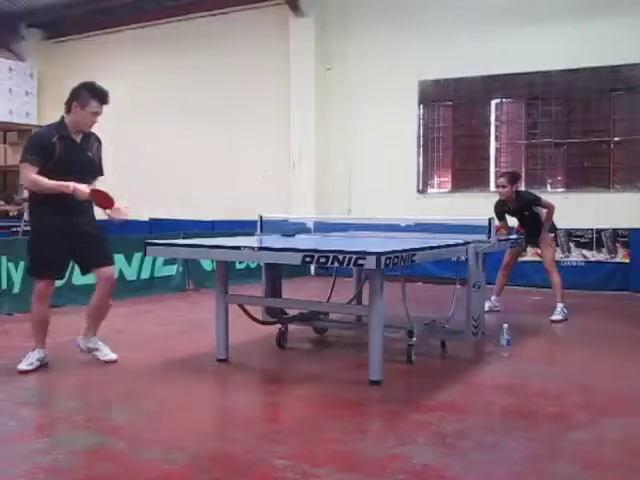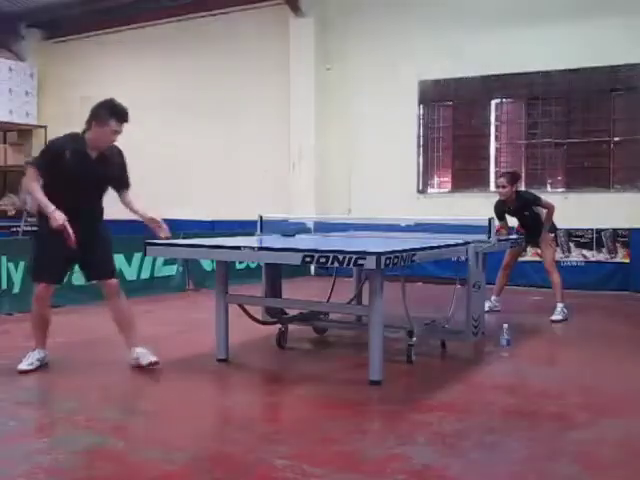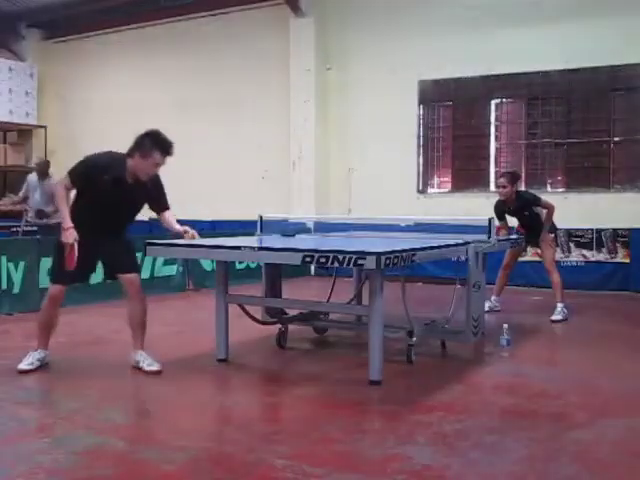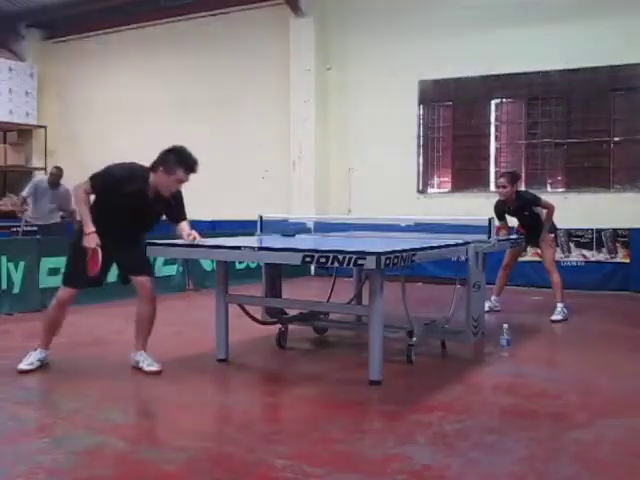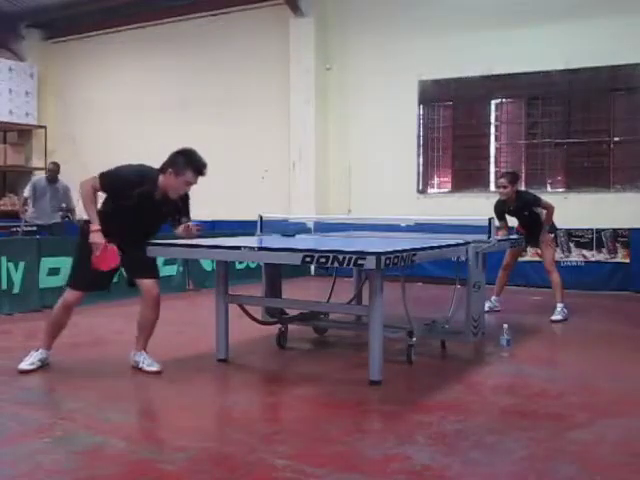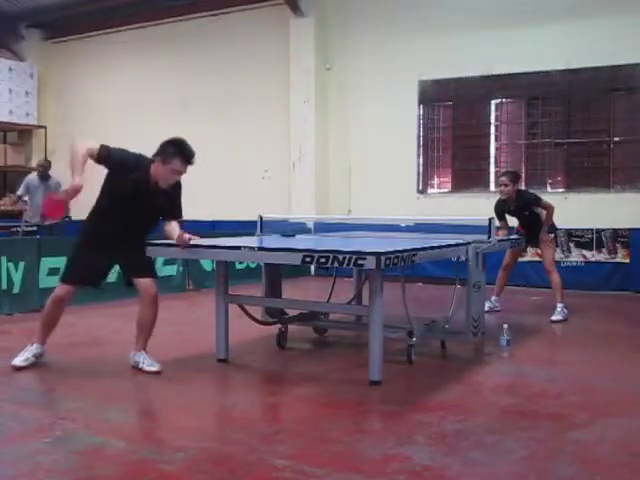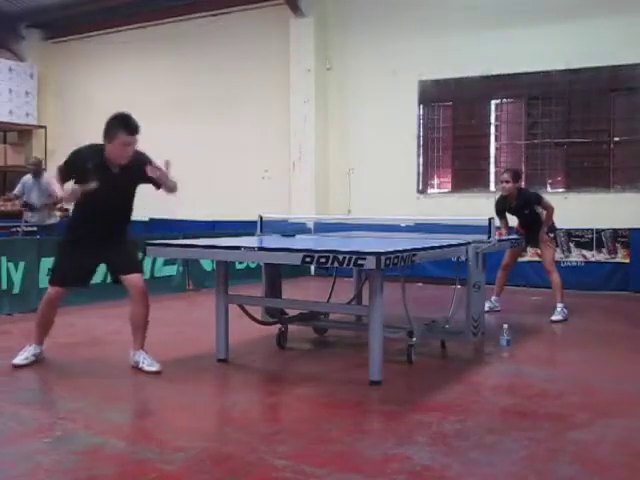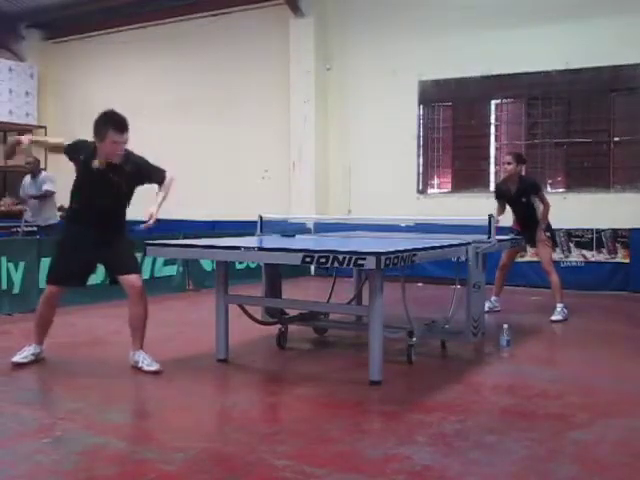
dt=0.3s
person 1, frame 1
left shoulder: (94, 142)
right shoulder: (43, 137)
right elbow: (27, 179)
right wrist: (69, 187)
left hip: (83, 221)
right hip: (49, 224)
left knee: (108, 276)
right knee: (43, 288)
left ankle: (89, 338)
right ankle: (39, 351)
person 1, frame 2
left shoulder: (114, 157)
right shoulder: (60, 147)
left elbow: (124, 194)
right elbow: (29, 179)
left wrist: (146, 216)
right wrist: (50, 210)
left hip: (91, 229)
right hip: (54, 228)
left knee: (112, 288)
right knee: (42, 292)
left ankle: (136, 350)
right ankle: (39, 351)
person 1, frame 3
left shoulder: (151, 183)
right shoulder: (98, 165)
left elbow: (163, 212)
right elbow: (61, 187)
left wrist: (178, 228)
right wrist: (68, 226)
left hip: (114, 236)
right hip: (78, 234)
left knee: (134, 286)
right knee: (55, 293)
left ankle: (139, 353)
right ankle: (40, 351)
person 1, frame 4
left shoulder: (172, 196)
right shoulder: (122, 175)
left elbow: (179, 222)
right elbow: (80, 190)
left wrist: (187, 232)
right wrist: (89, 230)
left hip: (129, 243)
right hip: (94, 238)
left knee: (147, 289)
right knee: (64, 296)
left ankle: (139, 353)
right ankle: (41, 350)
person 1, frame 5
left shoulder: (179, 199)
right shoulder: (132, 176)
left elbow: (179, 227)
right elbow: (87, 186)
left wrist: (186, 230)
right wrist: (95, 228)
left hip: (136, 245)
right hip: (100, 240)
left knee: (152, 293)
right knee: (70, 299)
left ankle: (139, 353)
right ankle: (43, 351)
person 1, frame 6
left shoulder: (172, 188)
right shoulder: (126, 162)
left elbow: (169, 221)
right elbow: (82, 148)
left wrist: (178, 236)
right wrist: (77, 178)
left hip: (133, 243)
right hip: (96, 238)
left knee: (150, 293)
right knee: (62, 293)
left ankle: (139, 353)
right ankle: (37, 346)
person 1, frame 7
left shoulder: (139, 161)
right shoulder: (84, 156)
left elbow: (171, 188)
right elbow: (56, 177)
left wrist: (165, 178)
right wrist: (61, 194)
left hip: (116, 239)
right hip: (79, 238)
left knee: (139, 288)
right knee: (54, 294)
left ankle: (138, 352)
right ankle: (36, 347)
person 1, frame 8
left shoulder: (134, 163)
right shoulder: (82, 150)
left elbow: (167, 178)
right elbow: (63, 146)
left wrist: (156, 206)
right wrist: (32, 140)
left hip: (113, 236)
right hip: (77, 235)
left knee: (136, 286)
right knee: (52, 291)
left ankle: (138, 352)
right ankle: (36, 346)
person 2, frame 1
left shoulder: (526, 197)
right shoulder: (499, 206)
left elbow: (551, 207)
right elbow: (504, 229)
left wrist: (545, 232)
right wrist: (500, 232)
left hip: (543, 230)
right hip: (525, 230)
left knee: (550, 266)
right knee: (505, 265)
left ankle: (561, 307)
right ankle: (494, 301)
person 2, frame 2
left shoulder: (526, 197)
right shoulder: (499, 206)
left elbow: (551, 208)
right elbow: (504, 229)
left wrist: (544, 232)
right wrist: (500, 232)
left hip: (543, 230)
right hip: (524, 231)
left knee: (550, 267)
right knee: (506, 265)
left ankle: (561, 307)
right ankle: (494, 301)
person 2, frame 3
left shoulder: (525, 197)
right shoulder: (499, 206)
left elbow: (550, 207)
right elbow: (504, 229)
left wrist: (544, 232)
right wrist: (501, 232)
left hip: (543, 230)
right hip: (524, 231)
left knee: (550, 267)
right knee: (505, 265)
left ankle: (561, 307)
right ankle: (494, 301)
person 2, frame 4
left shoulder: (526, 197)
right shoulder: (499, 206)
left elbow: (551, 208)
right elbow: (504, 229)
left wrist: (544, 232)
right wrist: (501, 233)
left hip: (543, 229)
right hip: (524, 231)
left knee: (550, 267)
right knee: (506, 265)
left ankle: (561, 307)
right ankle: (494, 301)
person 2, frame 5
left shoulder: (526, 197)
right shoulder: (499, 206)
left elbow: (550, 208)
right elbow: (504, 228)
left wrist: (544, 232)
right wrist: (501, 233)
left hip: (543, 229)
right hip: (524, 230)
left knee: (550, 267)
right knee: (506, 265)
left ankle: (561, 307)
right ankle: (494, 301)
person 2, frame 6
left shoulder: (527, 197)
right shoulder: (500, 206)
left elbow: (550, 208)
right elbow: (504, 228)
left wrist: (543, 231)
right wrist: (501, 234)
left hip: (543, 229)
right hip: (524, 230)
left knee: (549, 267)
right knee: (506, 265)
left ankle: (561, 308)
right ankle: (494, 301)
person 2, frame 7
left shoulder: (528, 196)
right shoulder: (500, 203)
left elbow: (550, 209)
right elbow: (504, 225)
left wrist: (543, 231)
right wrist: (503, 232)
left hip: (543, 229)
right hip: (523, 230)
left knee: (549, 267)
right knee: (505, 265)
left ankle: (561, 308)
right ankle: (494, 301)
person 2, frame 8
left shoulder: (529, 183)
right shoulder: (500, 187)
left elbow: (546, 204)
right elbow: (501, 208)
left wrist: (541, 229)
right wrist: (496, 216)
left hip: (539, 228)
right hip: (520, 228)
left knee: (547, 267)
right knee: (503, 264)
left ankle: (561, 307)
right ankle: (494, 301)
